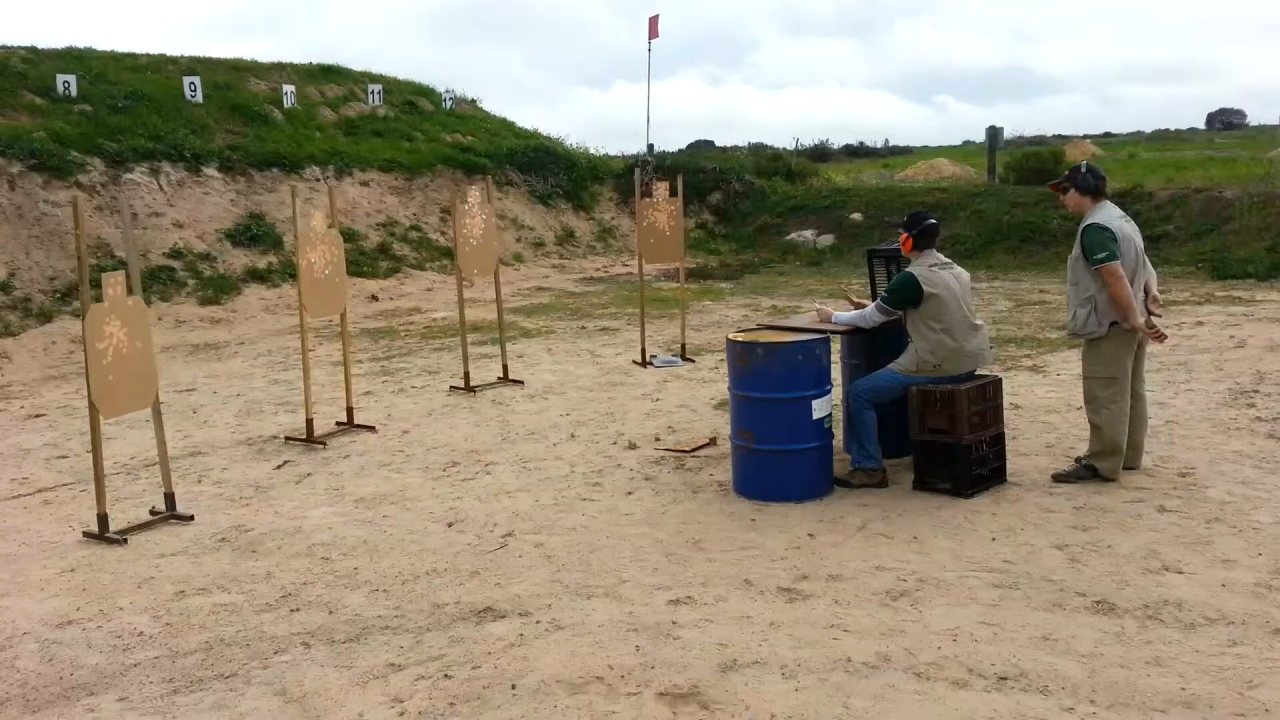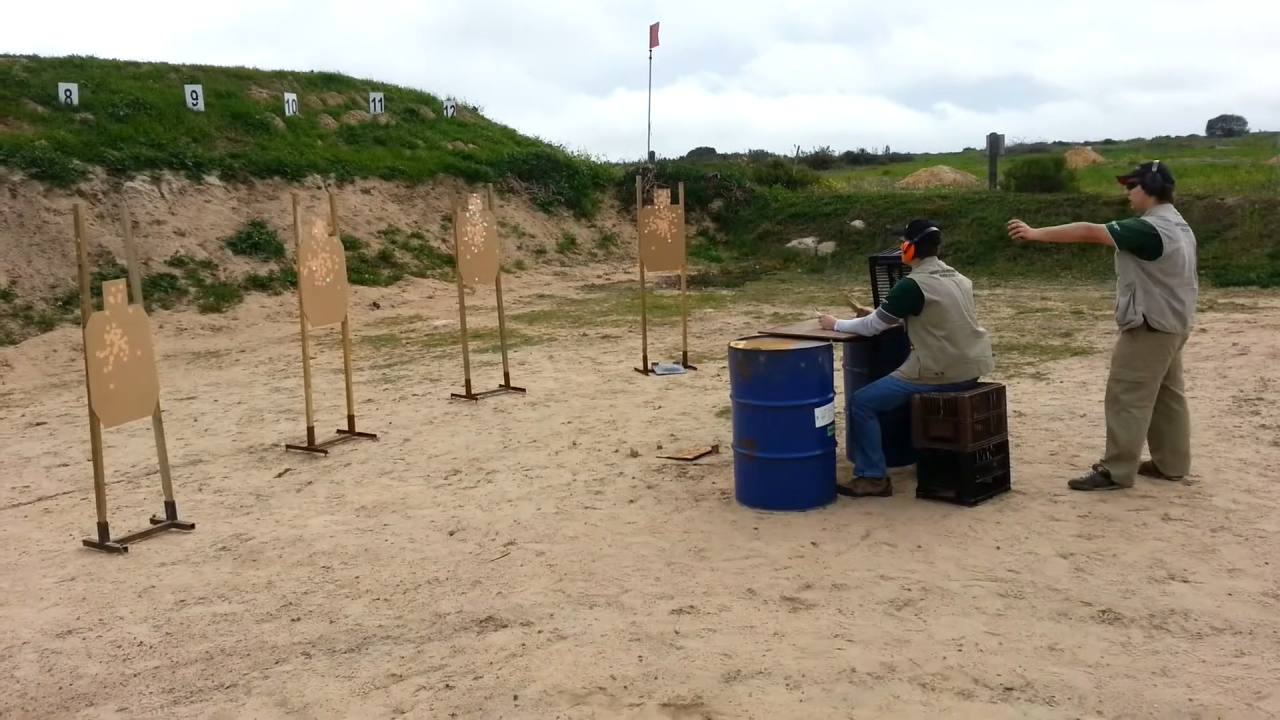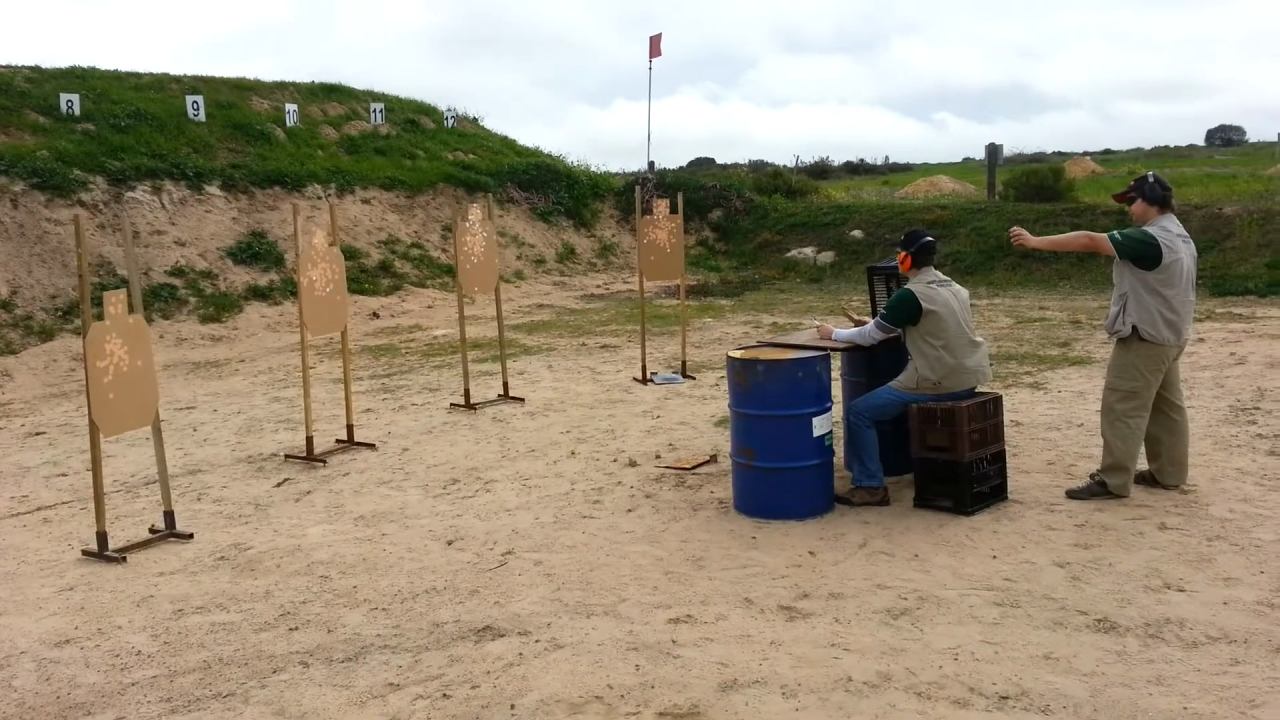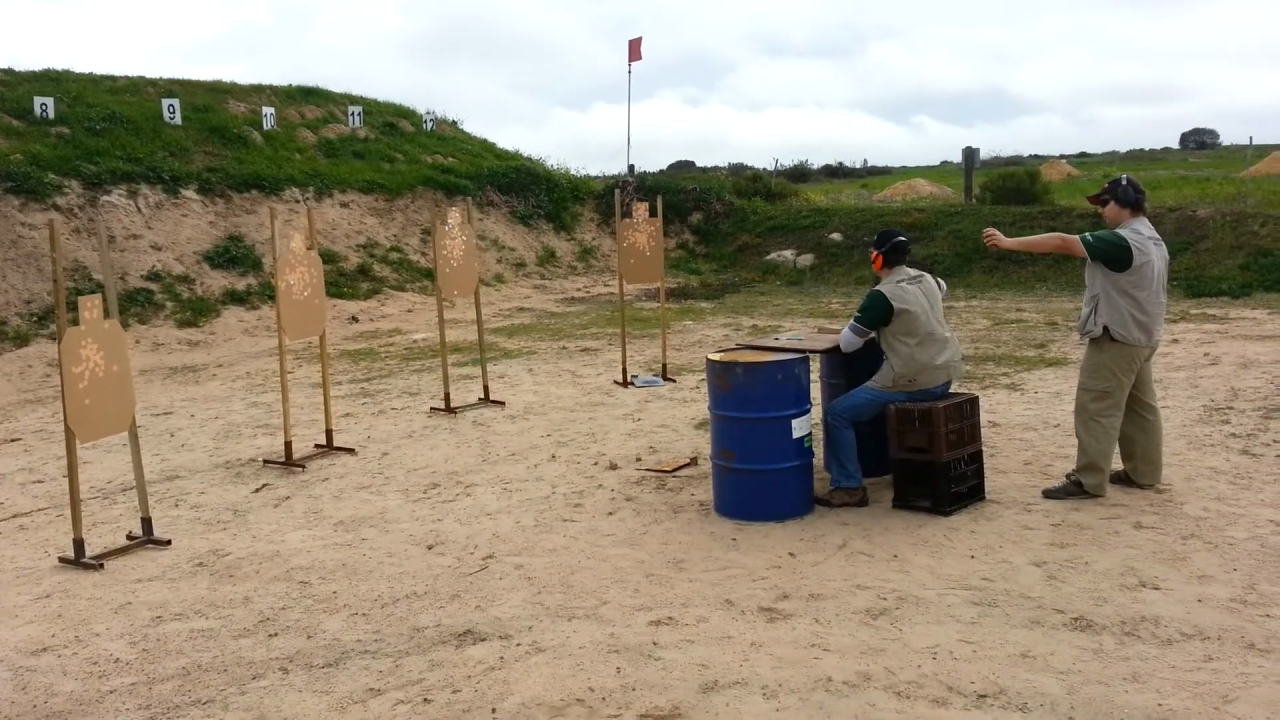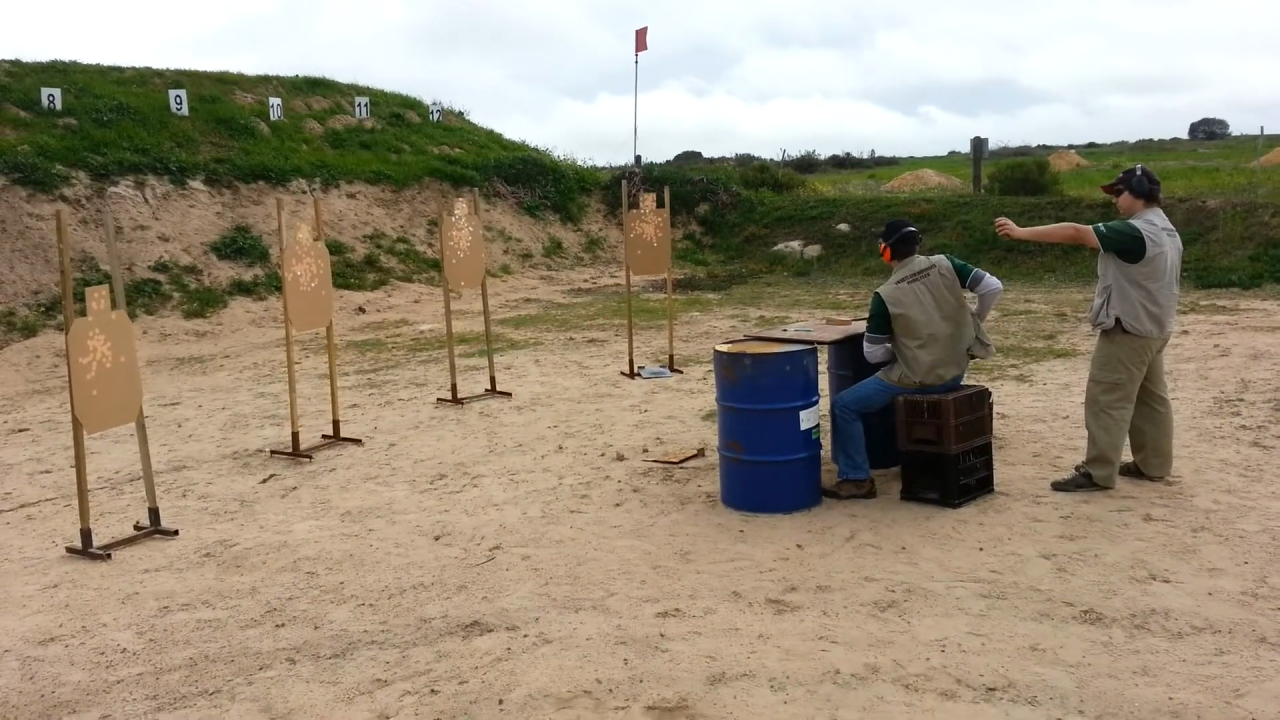
dt=1s
person 1, frame 1
left shoulder: (1095, 228)
right shoulder: (1119, 218)
left elbow: (1115, 278)
right elbow: (1143, 266)
left wrist: (1134, 319)
right wrist: (1152, 295)
left hip: (1113, 323)
right hip: (1130, 320)
left knee: (1105, 394)
right knee: (1130, 390)
left ankle: (1102, 464)
right ankle: (1128, 455)
person 1, frame 2
left shoulder: (1148, 228)
right shoulder: (1178, 226)
left elbow: (1089, 232)
left wrist: (1035, 233)
left hip: (1150, 327)
right hip: (1172, 325)
left knee: (1128, 398)
right knee: (1167, 395)
left ankle: (1117, 470)
right ankle: (1171, 462)
person 1, frame 3
left shoulder: (1150, 238)
right shoulder: (1180, 237)
left elbow: (1089, 241)
left wrist: (1035, 242)
left hip: (1145, 338)
right hip: (1168, 336)
left knee: (1123, 408)
right knee: (1166, 406)
left ankle: (1113, 481)
right ankle: (1168, 472)
person 1, frame 4
left shoulder: (1122, 241)
right shoulder: (1152, 240)
left elbow: (1062, 242)
left wrist: (1008, 242)
left hip: (1117, 338)
right hip: (1141, 336)
left knee: (1097, 408)
right knee: (1140, 406)
left ankle: (1089, 480)
right ankle: (1143, 471)
person 1, frame 5
left shoulder: (1135, 232)
right shoulder: (1166, 231)
left elbow: (1075, 233)
left wrist: (1021, 232)
left hip: (1128, 330)
right hip: (1153, 328)
left knee: (1108, 400)
right knee: (1151, 397)
left ankle: (1098, 472)
right ankle: (1153, 463)
person 2, frame 1
left shoulder: (911, 278)
right shoulder: (955, 270)
left elbow: (871, 320)
left wrist: (834, 316)
right wrist: (877, 307)
left hip: (937, 365)
right hip: (968, 361)
left knee: (858, 394)
left ankle: (869, 469)
person 2, frame 2
left shoulder: (912, 285)
right shoulder: (957, 278)
left elbow: (872, 327)
left wrist: (836, 324)
right wrist: (878, 314)
left hip: (939, 373)
right hip: (971, 369)
left knee: (861, 403)
left ankle: (873, 477)
person 2, frame 3
left shoulder: (910, 295)
right shoulder: (953, 287)
left elbow: (870, 336)
left wrist: (834, 333)
right wrist: (876, 324)
left hip: (938, 383)
right hip: (969, 378)
left knee: (858, 412)
left ankle: (870, 487)
person 2, frame 4
left shoulder: (881, 295)
right shoulder: (927, 280)
left elbow: (848, 343)
right elbow: (942, 290)
left wrist: (859, 324)
left hip: (911, 382)
right hip: (944, 378)
left knee: (836, 414)
left ankle: (849, 488)
person 2, frame 5
left shoulder: (886, 295)
right shoulder: (945, 265)
left elbow: (873, 353)
right elbow: (993, 287)
right wrist: (974, 320)
left hip: (917, 379)
right hip: (954, 373)
left knee: (844, 406)
left ankle: (856, 480)
